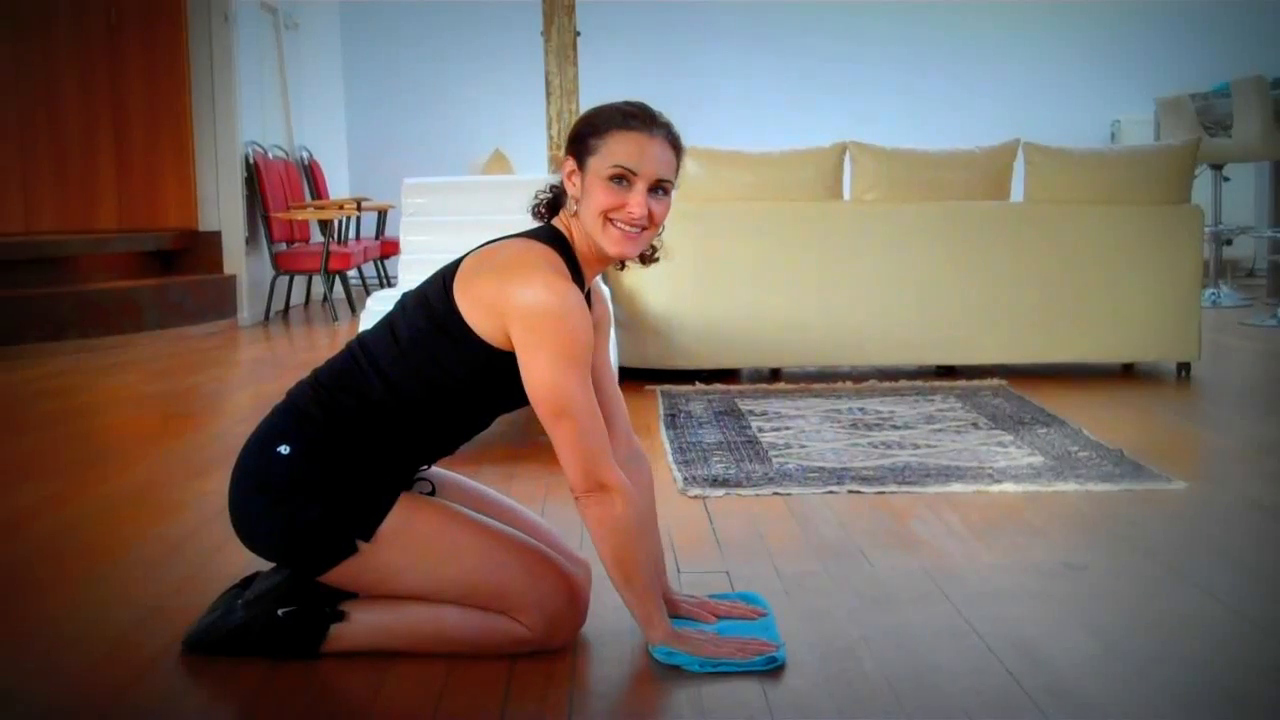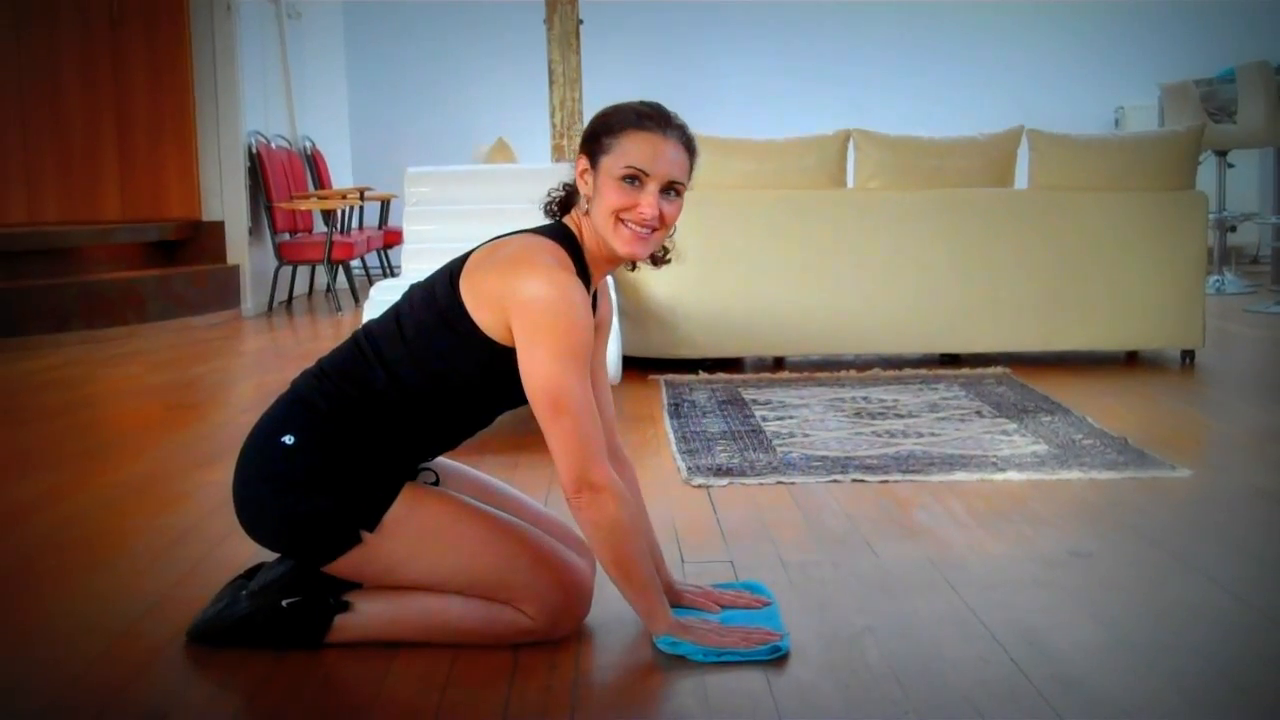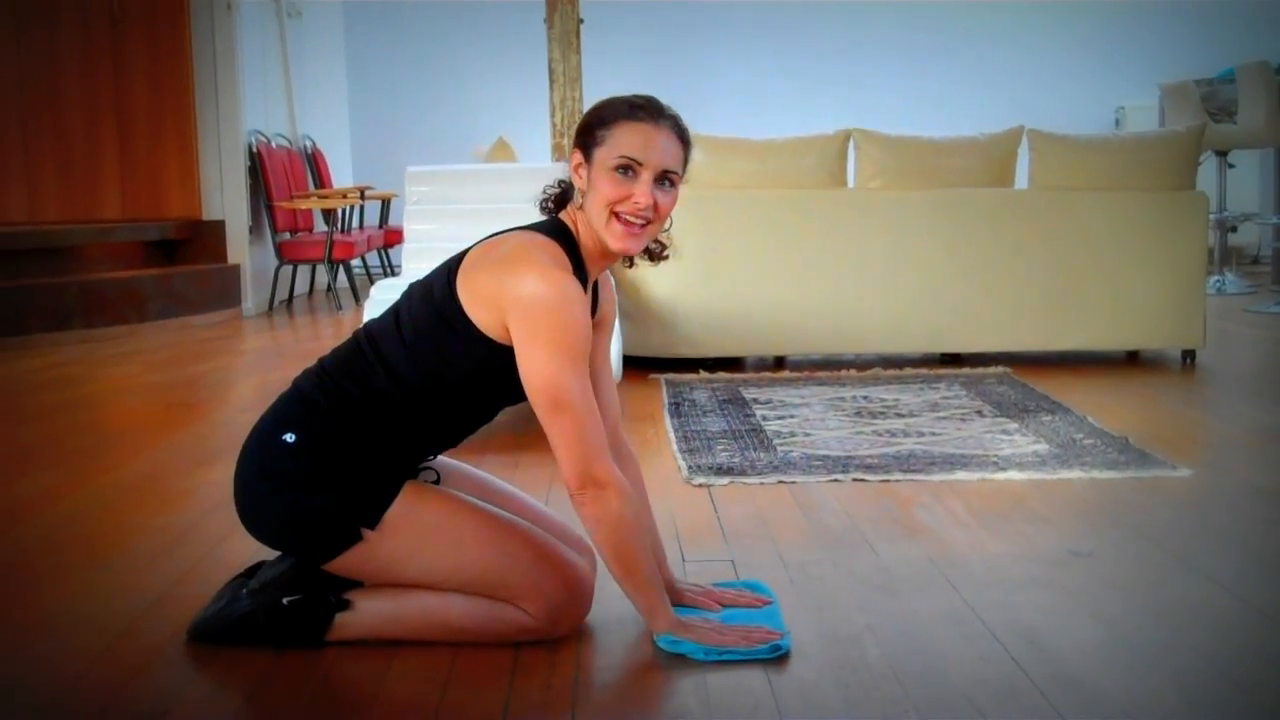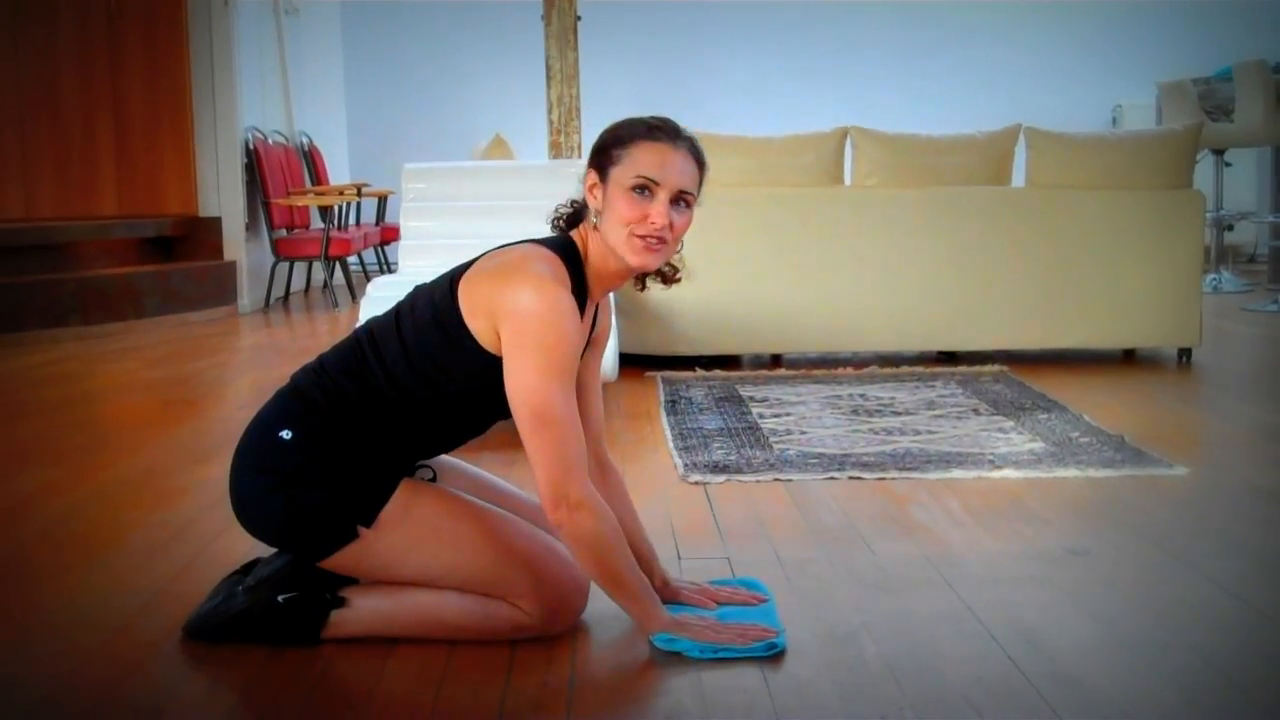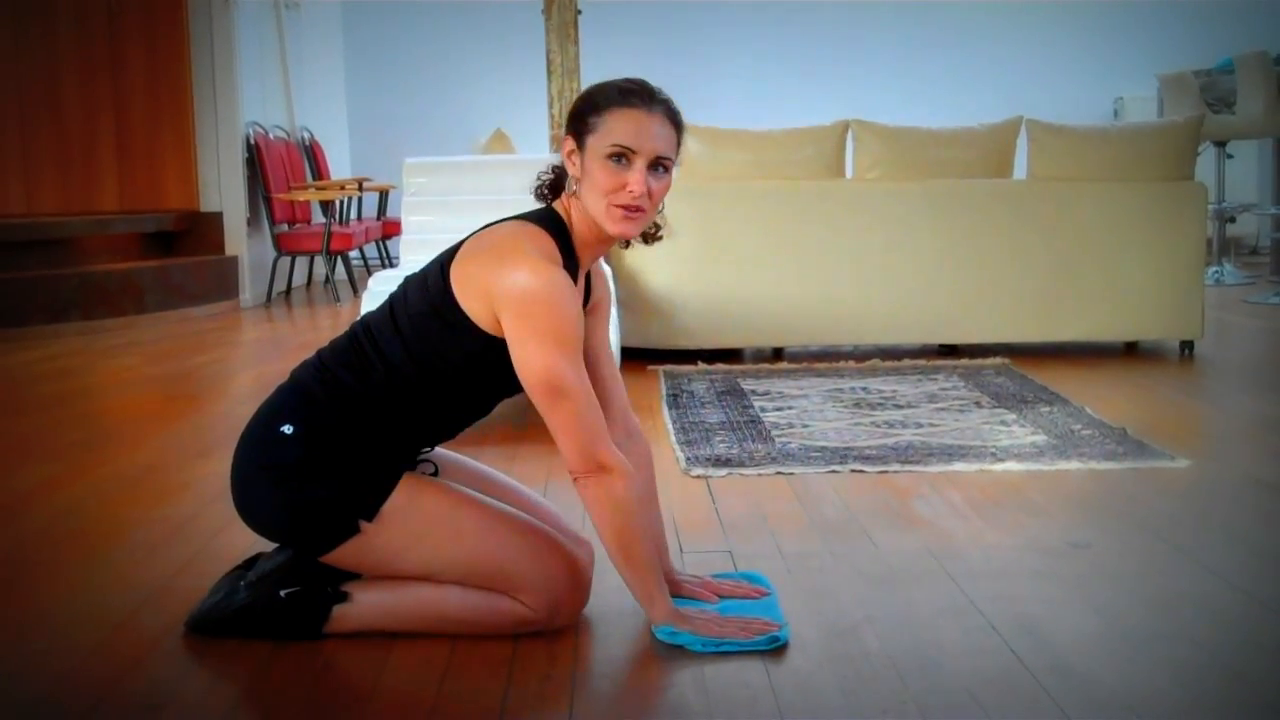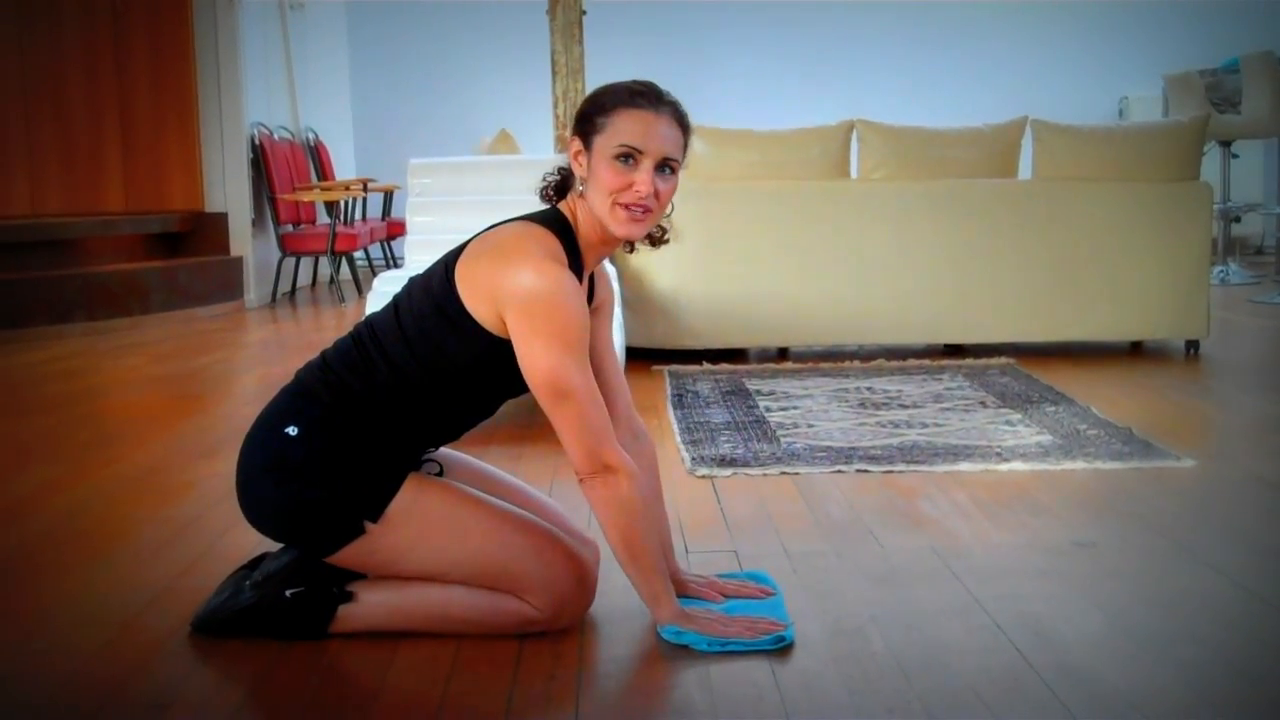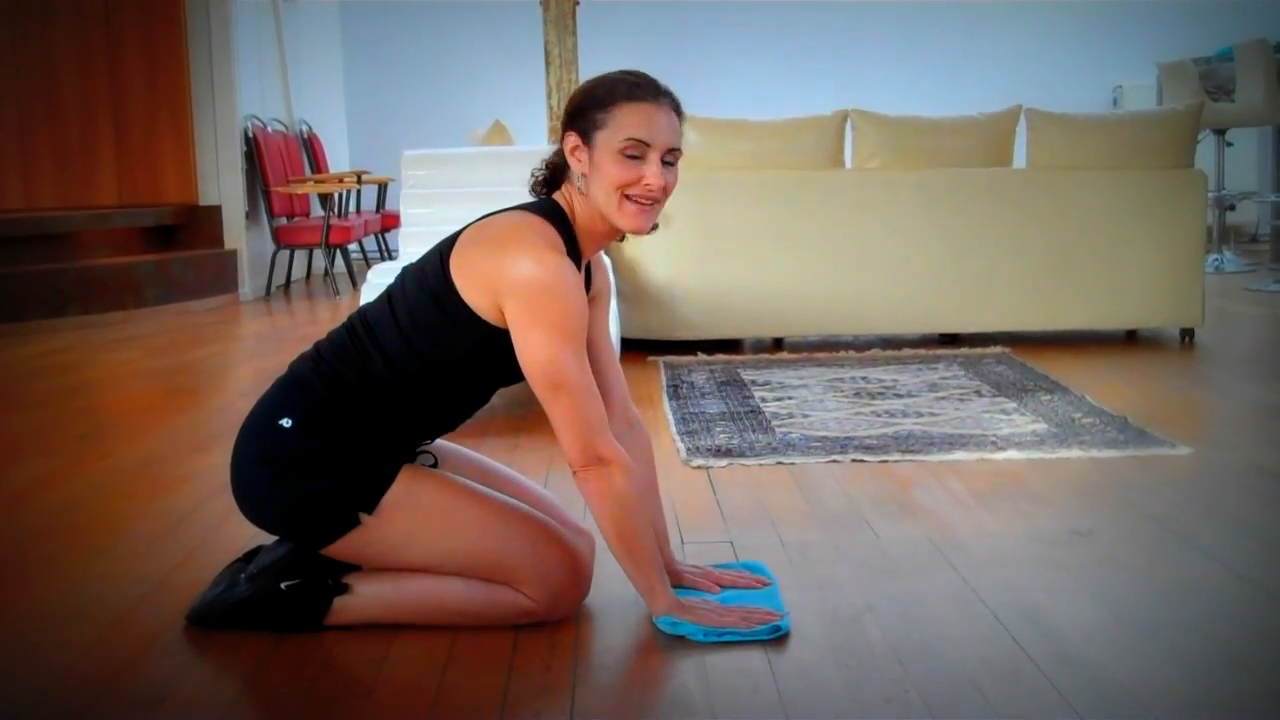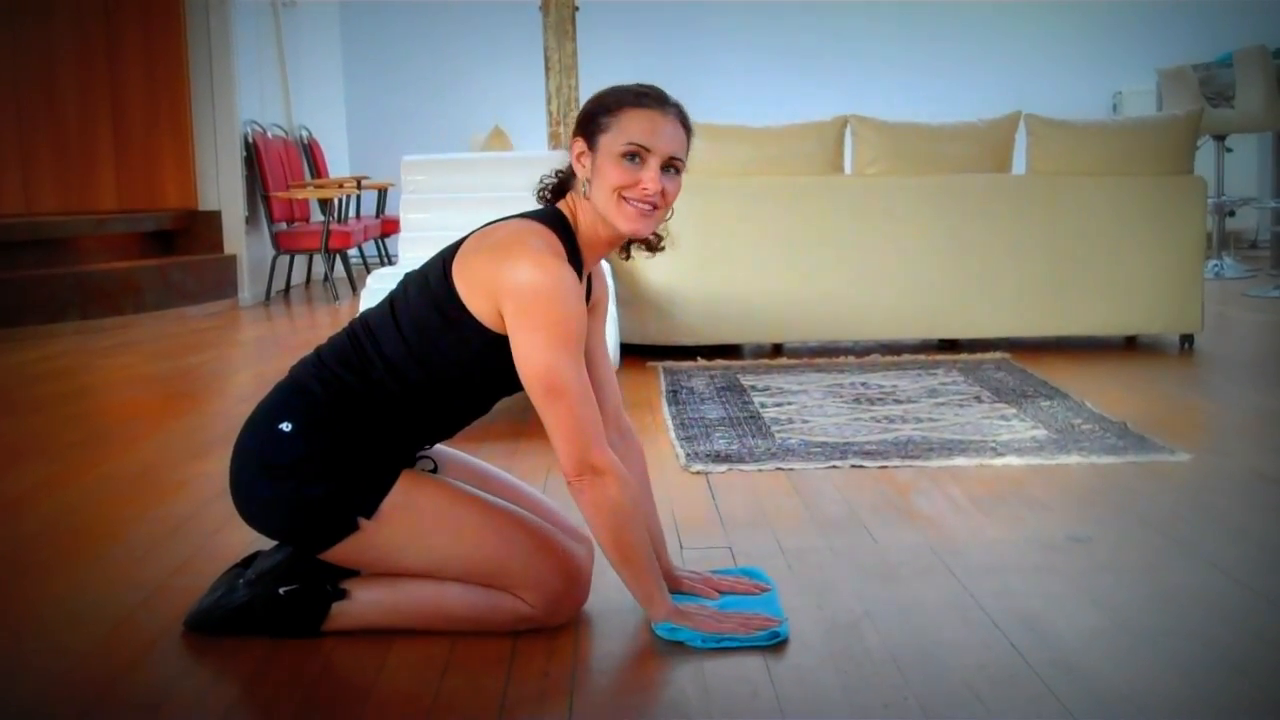
dt=0.5s
person 1, frame 1
left shoulder: (584, 293)
right shoulder: (541, 285)
left elbow: (623, 453)
right elbow: (597, 485)
left wrist: (662, 594)
right wrist: (659, 627)
left hip: (374, 472)
right hip: (304, 484)
left knee: (564, 575)
right knee: (555, 608)
left ankle: (329, 582)
right ankle: (302, 620)
person 1, frame 2
left shoulder: (589, 288)
right shoulder: (546, 280)
left elbow: (608, 454)
right elbow: (590, 486)
left wrist: (664, 582)
right wrist: (663, 620)
left hip: (374, 462)
right hip: (308, 473)
left knee: (569, 560)
right knee: (559, 598)
left ankle: (335, 572)
right ankle: (307, 609)
person 1, frame 3
left shoulder: (592, 285)
right shoulder: (541, 277)
left elbow: (613, 450)
right elbow: (592, 481)
left wrist: (665, 581)
right wrist: (662, 617)
left hip: (380, 460)
right hip: (308, 471)
left knee: (573, 560)
right knee: (560, 597)
left ankle: (334, 568)
right ankle: (307, 607)
person 1, frame 4
left shoulder: (591, 301)
right shoulder: (539, 290)
left elbow: (593, 464)
right elbow: (569, 501)
left wrist: (660, 581)
right wrist: (657, 619)
left hip: (373, 459)
right hip: (301, 469)
left knee: (562, 555)
right knee: (556, 595)
left ankle: (330, 568)
right ankle: (300, 605)
person 1, frame 5
left shoulder: (585, 276)
right shoulder: (532, 268)
left elbow: (622, 435)
right elbow: (597, 466)
left wrist: (666, 573)
right wrist: (662, 608)
left hip: (377, 451)
right hip: (305, 463)
left knee: (566, 554)
right knee: (559, 587)
left ankle: (332, 562)
right ankle: (304, 599)
person 1, frame 6
left shoulder: (588, 274)
right shoulder: (537, 269)
left elbow: (627, 436)
right elbow: (602, 467)
left wrist: (671, 572)
right wrist: (667, 607)
left hip: (383, 453)
right hip: (311, 464)
left knee: (569, 554)
right knee: (563, 587)
left ankle: (338, 560)
right ankle: (309, 599)
person 1, frame 7
left shoulder: (586, 264)
right shoulder: (535, 260)
left elbow: (623, 426)
right elbow: (596, 459)
left wrist: (666, 564)
right wrist: (662, 598)
left hip: (378, 445)
right hip: (304, 456)
left knee: (565, 546)
right knee: (559, 579)
left ankle: (333, 555)
right ankle: (303, 593)
person 1, frame 8
left shoulder: (585, 272)
right shoulder: (538, 264)
left elbow: (615, 435)
right elbow: (590, 468)
left wrist: (664, 569)
right wrist: (661, 605)
left hip: (374, 450)
right hip: (305, 460)
left knee: (565, 550)
right knee: (558, 585)
left ankle: (333, 558)
right ankle: (304, 597)
